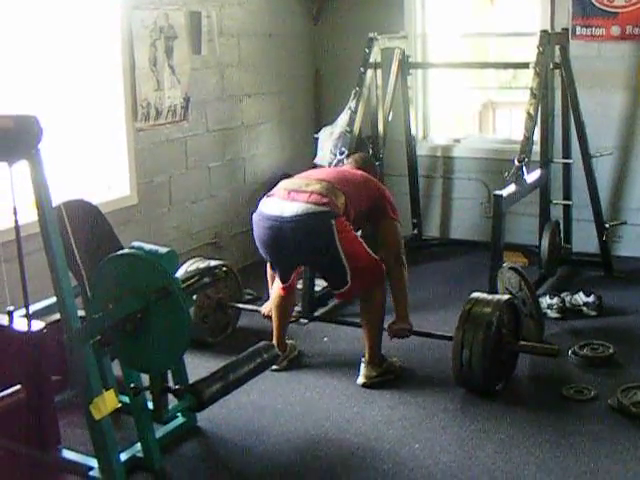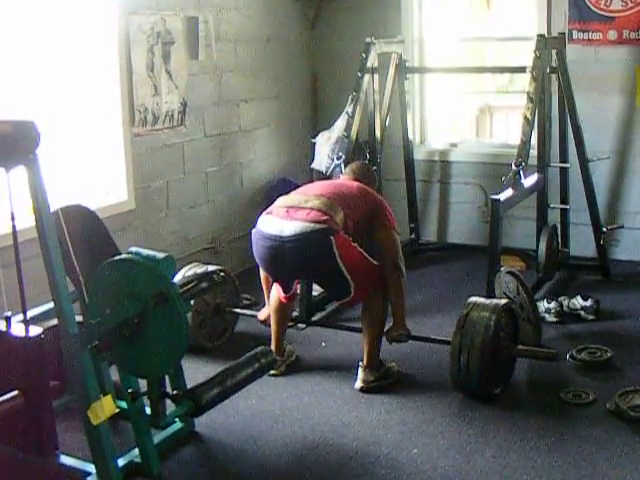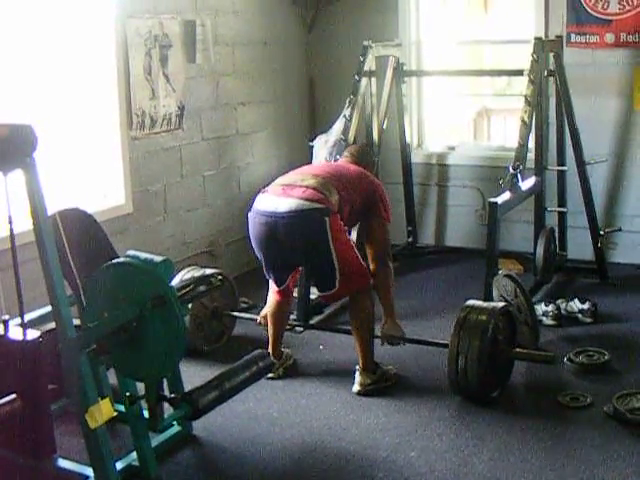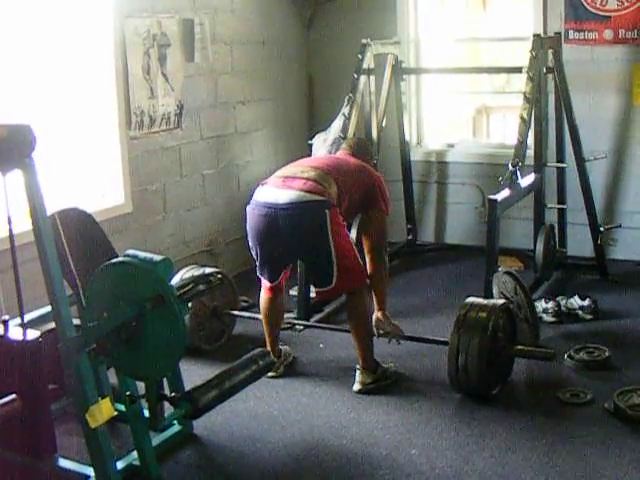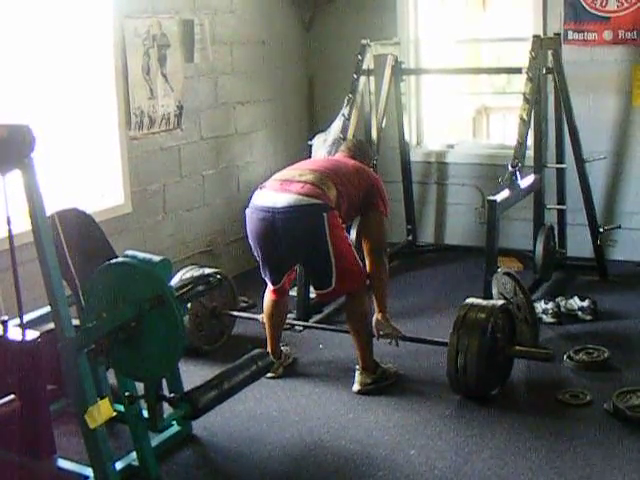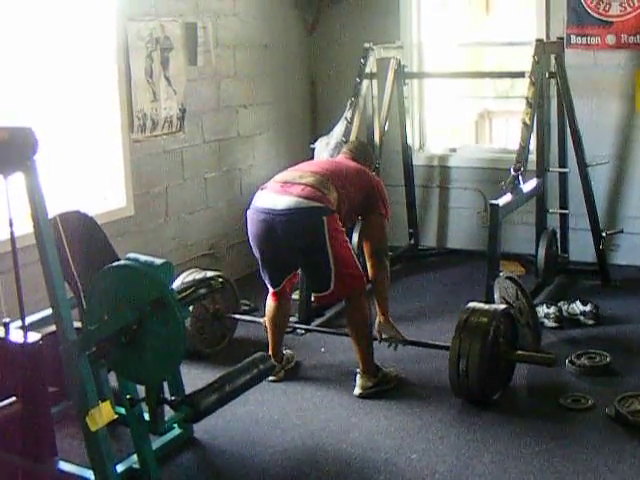
dt=0.4s
person 1, frame 1
left shoulder: (314, 175)
right shoulder: (375, 190)
left elbow: (281, 249)
right elbow: (394, 258)
left wrist: (273, 298)
right wrist: (402, 318)
left hip: (265, 216)
right hip: (314, 219)
left knee: (285, 277)
right knee: (372, 279)
left ankle: (278, 350)
right ankle: (373, 365)
person 1, frame 2
left shoulder: (309, 189)
right shoulder: (373, 200)
right elbow: (394, 266)
left wrist: (269, 305)
right wrist: (399, 323)
left hip: (262, 236)
right hip: (312, 238)
left knee: (284, 280)
right knee: (377, 285)
left ankle: (276, 355)
right ankle: (371, 370)
person 1, frame 3
left shoulder: (309, 170)
right shoulder: (371, 185)
right elbow: (380, 258)
left wrist: (271, 302)
right wrist: (390, 319)
left hip: (260, 214)
right hip: (308, 218)
left knee: (281, 284)
right knee: (359, 288)
left ankle: (274, 359)
right ankle: (367, 373)
person 1, frame 4
left shoulder: (308, 162)
right shoulder: (370, 177)
right elbow: (376, 251)
right wrist: (381, 311)
left hip: (260, 206)
right hip: (308, 209)
left knee: (271, 282)
right knee: (355, 286)
left ankle: (273, 357)
right ankle: (368, 372)
person 1, frame 5
left shoulder: (307, 165)
right shoulder: (369, 179)
right elbow: (375, 253)
right wrist: (382, 314)
left hip: (258, 210)
right hip: (307, 213)
left knee: (276, 283)
right knee: (355, 287)
left ankle: (273, 358)
right ankle: (368, 372)
person 1, frame 6
left shoulder: (309, 167)
right shoulder: (370, 182)
right elbow: (376, 256)
right wrist: (384, 317)
left hip: (259, 211)
right hip: (307, 215)
left knee: (278, 287)
right knee: (354, 291)
left ankle: (275, 361)
right ankle: (369, 376)
